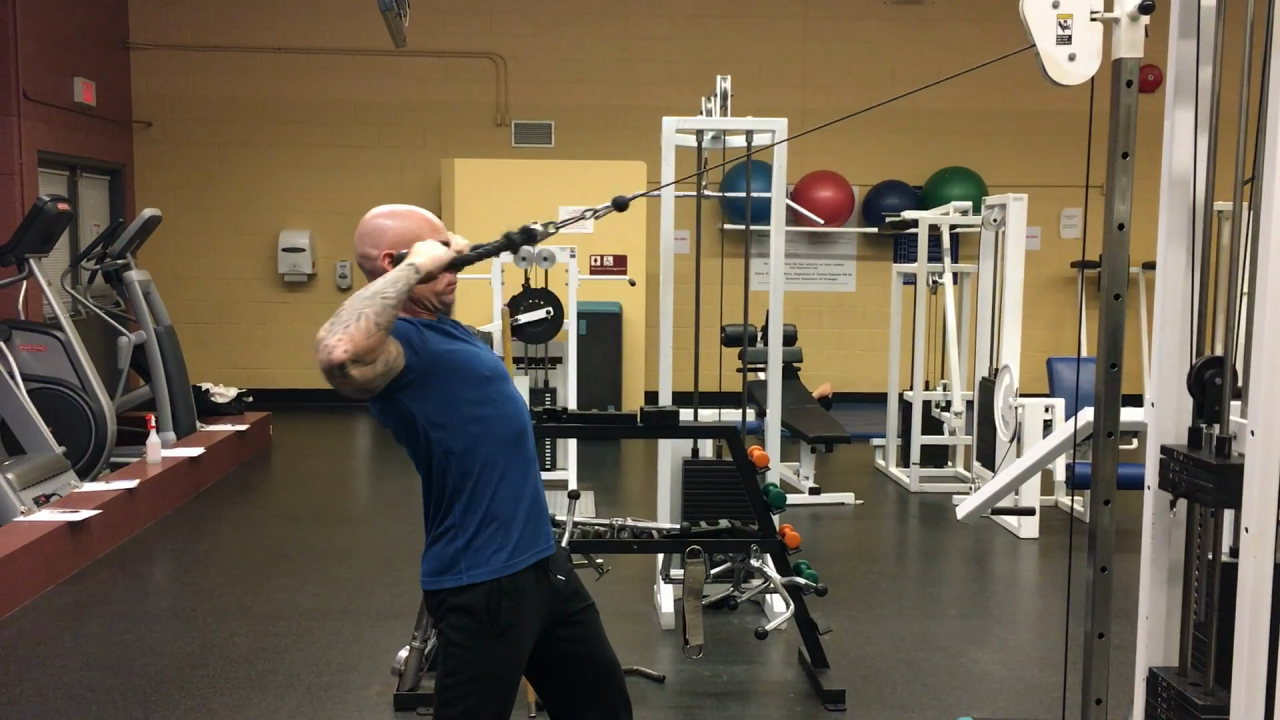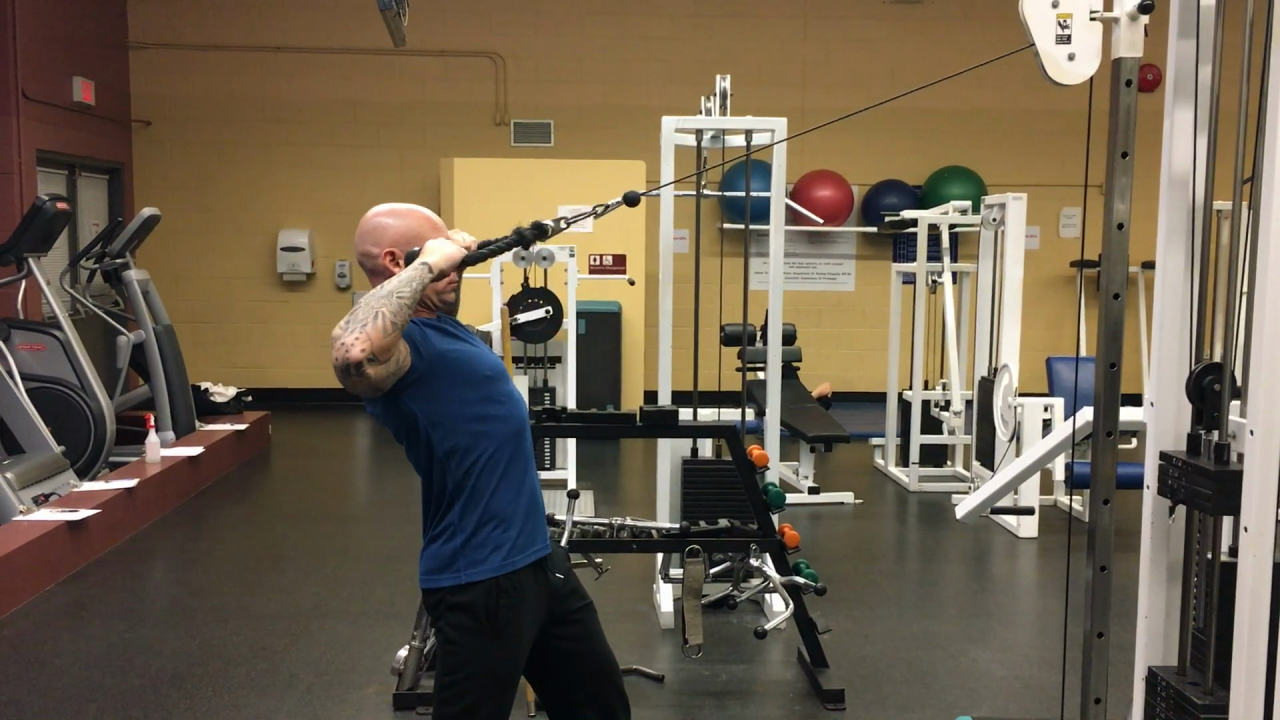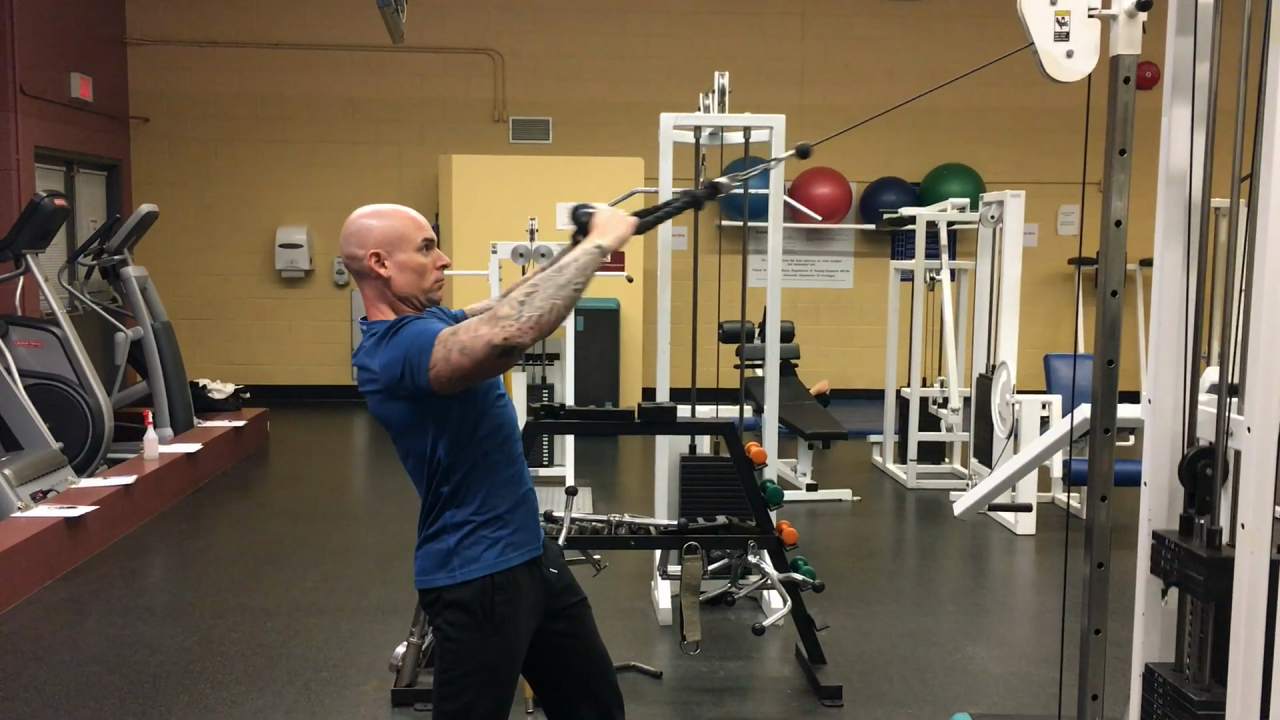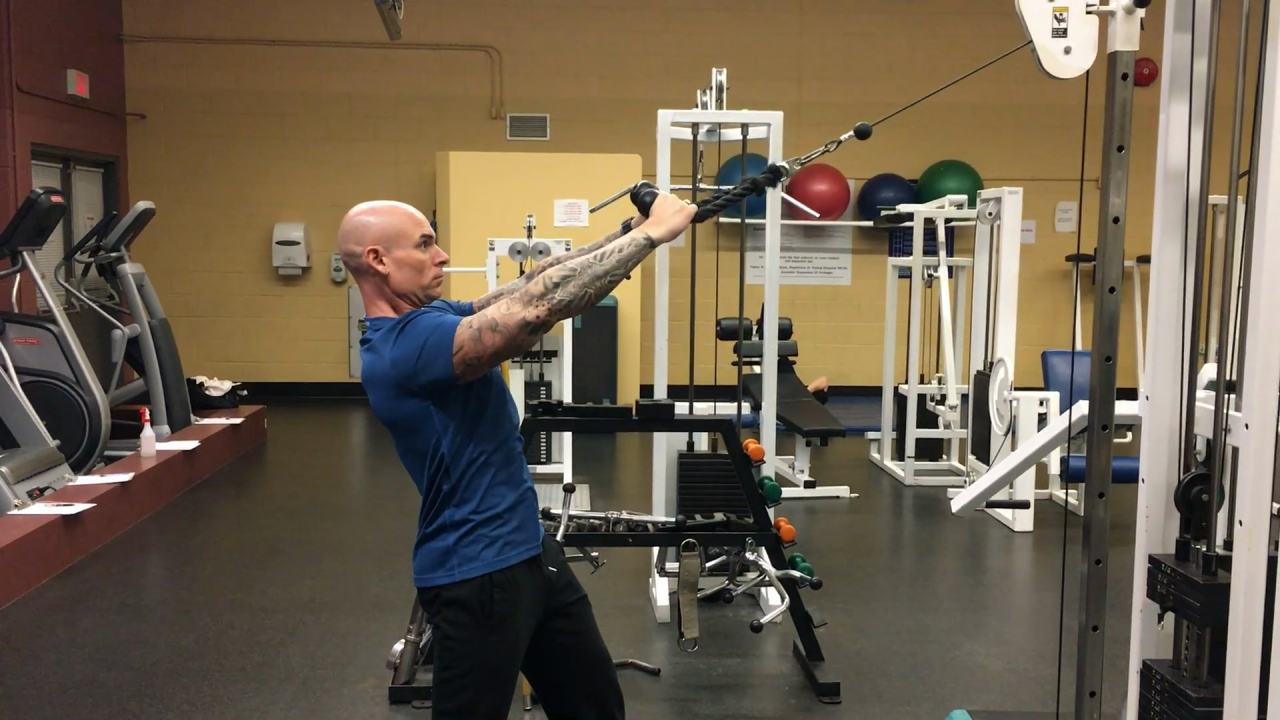
dt=0.5s
person 1, frame 1
left shoulder: (433, 324)
right shoulder: (386, 342)
right elbow: (339, 352)
left wrist: (447, 259)
right wrist: (416, 266)
left hip: (539, 557)
right hip: (483, 579)
person 1, frame 2
left shoulder: (429, 325)
right shoulder: (388, 342)
right elbow: (352, 353)
left wrist: (454, 259)
right wrist: (431, 264)
left hip: (536, 555)
right hip: (483, 577)
person 1, frame 3
left shoulder: (426, 324)
right shoulder: (398, 348)
left elbow: (507, 309)
right elbow: (515, 331)
left wrist: (584, 244)
right wrist: (597, 243)
left hip: (528, 551)
right hip: (477, 575)
person 1, frame 4
left shoulder: (428, 319)
right shoulder: (404, 347)
left elbow: (528, 285)
right elbow: (539, 306)
left wrist: (630, 230)
right wrist: (651, 234)
left hip: (529, 549)
right hip: (478, 573)
